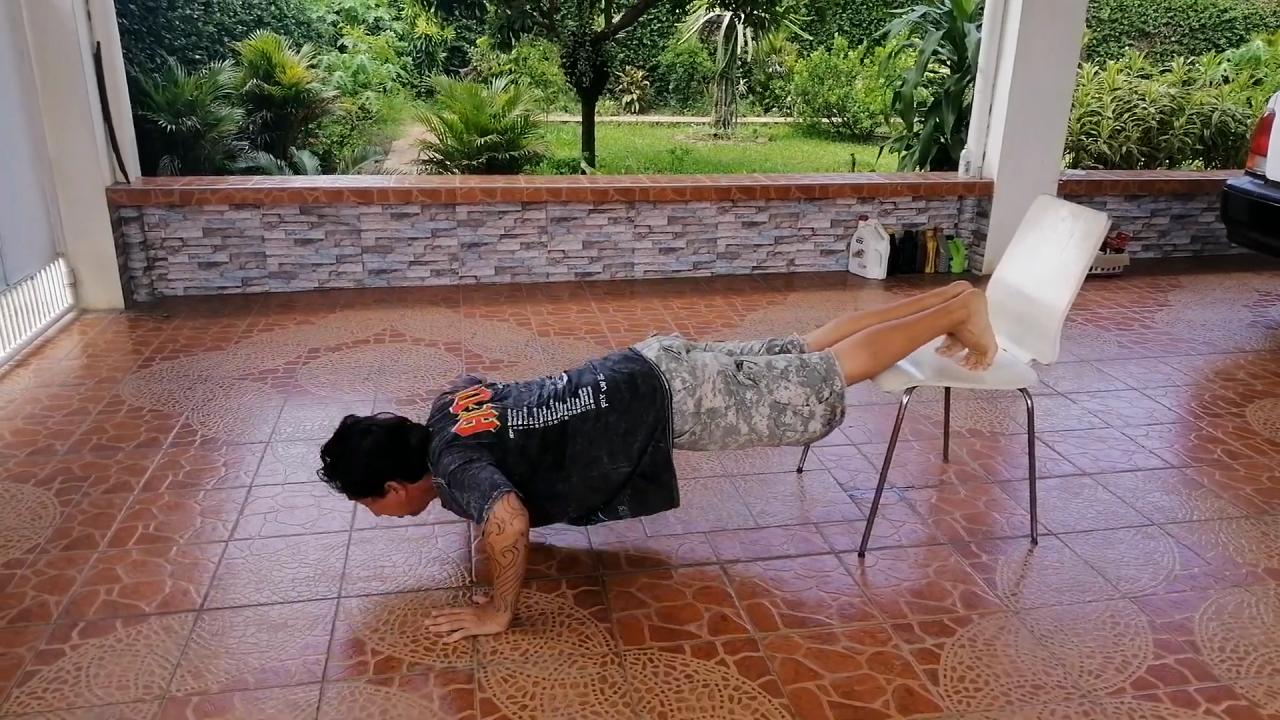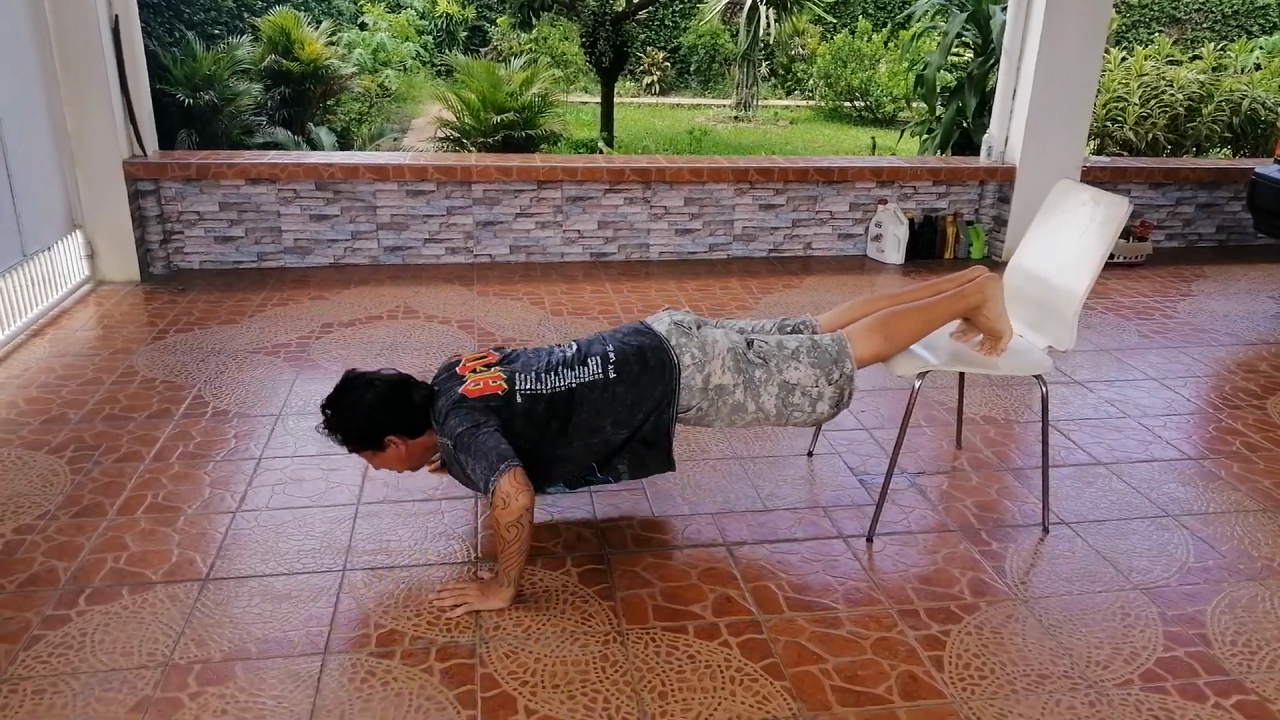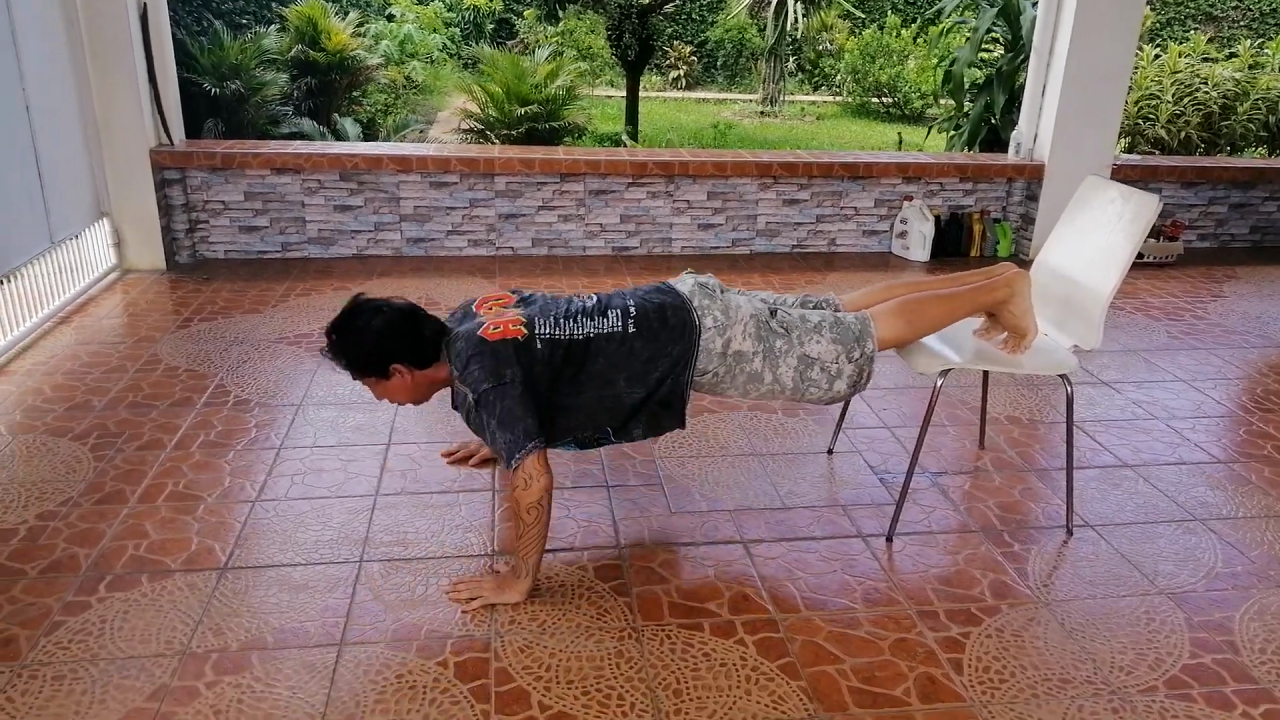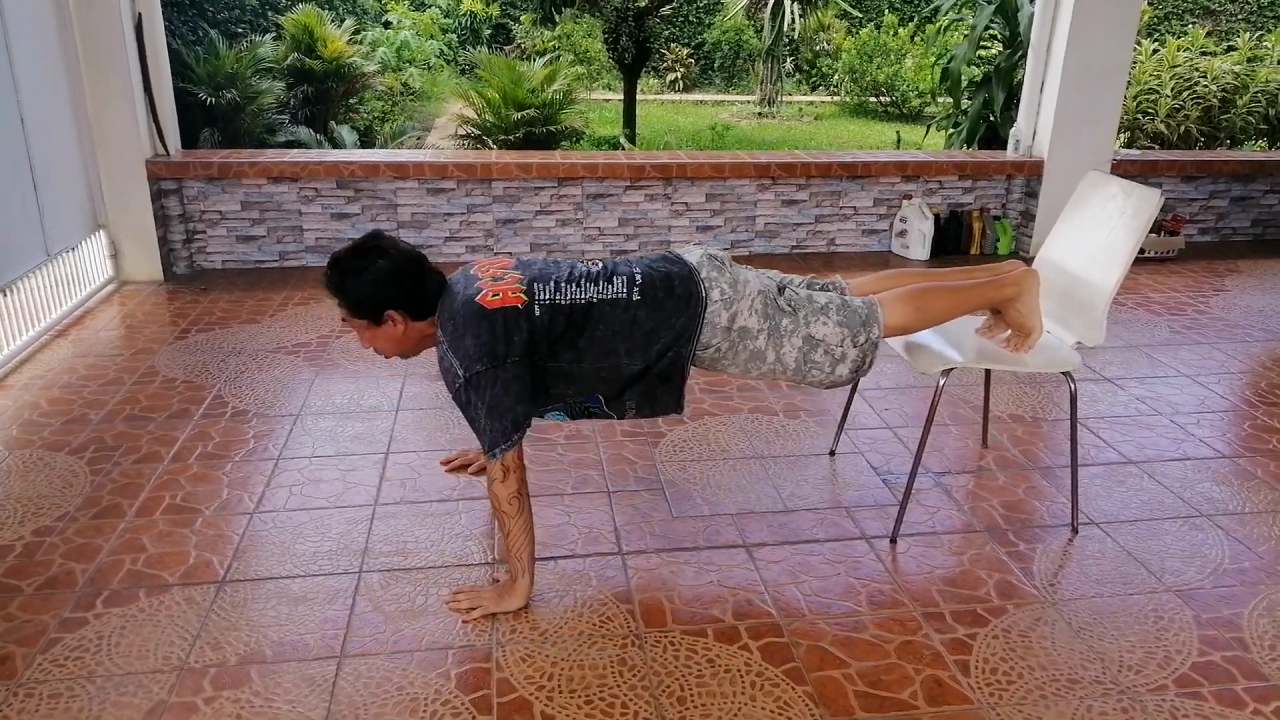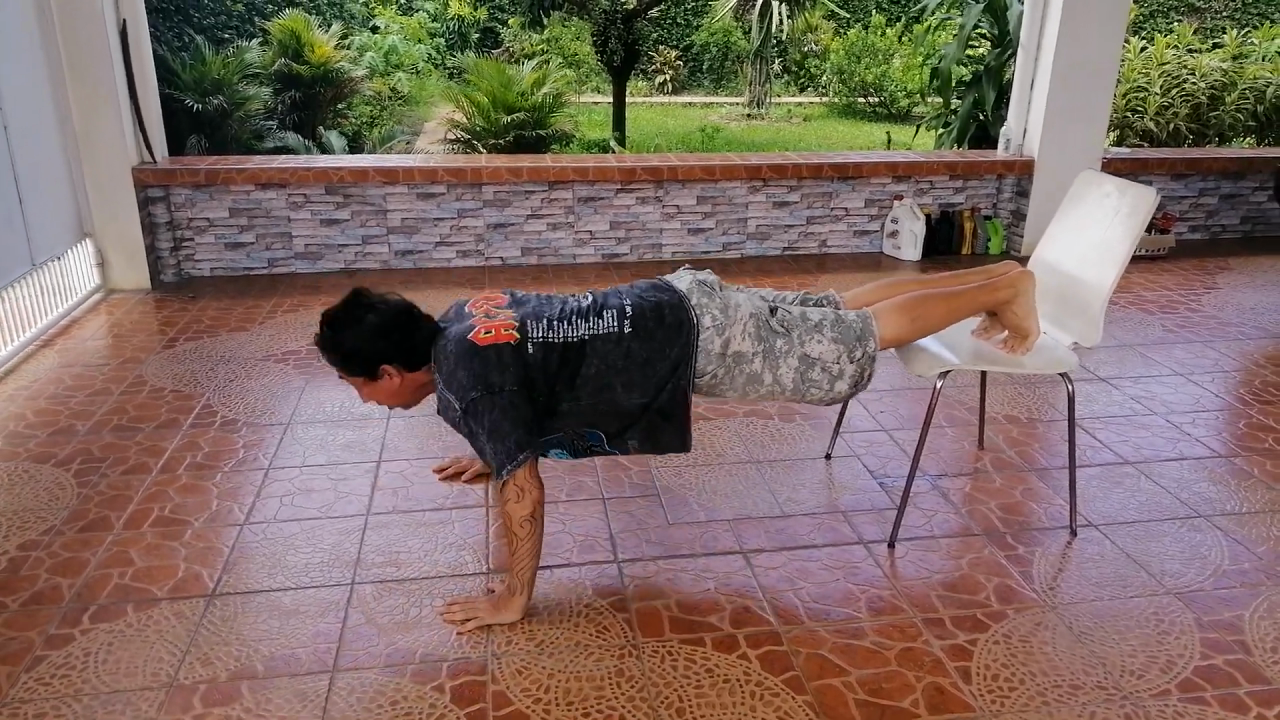
dt=0.2s
person 1, frame 1
left shoulder: (453, 468)
right shoulder: (446, 416)
left elbow: (508, 521)
left wrist: (498, 608)
left hip: (669, 402)
right hip: (653, 368)
left knee: (830, 378)
right knee: (809, 355)
left ankle: (960, 309)
right ankle: (948, 296)
person 1, frame 2
left shoulder: (458, 429)
right shoulder: (449, 379)
left elbow: (514, 496)
left wrist: (501, 584)
right wrist: (476, 455)
left hip: (678, 376)
right hip: (664, 342)
left knee: (839, 362)
right knee: (821, 334)
left ankle: (975, 294)
right ankle: (961, 281)
person 1, frame 3
left shoulder: (476, 373)
right shoulder: (463, 322)
left elbow: (534, 476)
left wrist: (518, 577)
right wrist: (500, 437)
left hip: (697, 340)
right hip: (682, 306)
left knee: (859, 339)
right knee: (842, 317)
left ankle: (999, 289)
right ankle: (990, 278)
person 1, frame 4
left shoulder: (466, 341)
right shoulder: (462, 285)
left elbow: (509, 472)
left wrist: (515, 584)
right wrist: (495, 437)
left hip: (703, 312)
right hip: (689, 279)
left knee: (860, 328)
right knee: (845, 303)
left ankle: (1008, 284)
right ankle: (996, 274)
person 1, frame 5
left shoulder: (463, 377)
right shoulder: (457, 324)
left elbow: (524, 485)
left wrist: (514, 596)
right wrist: (492, 453)
left hip: (698, 340)
right hip: (682, 304)
left knee: (853, 347)
right knee: (842, 314)
left ankle: (1006, 288)
right ankle: (993, 273)
